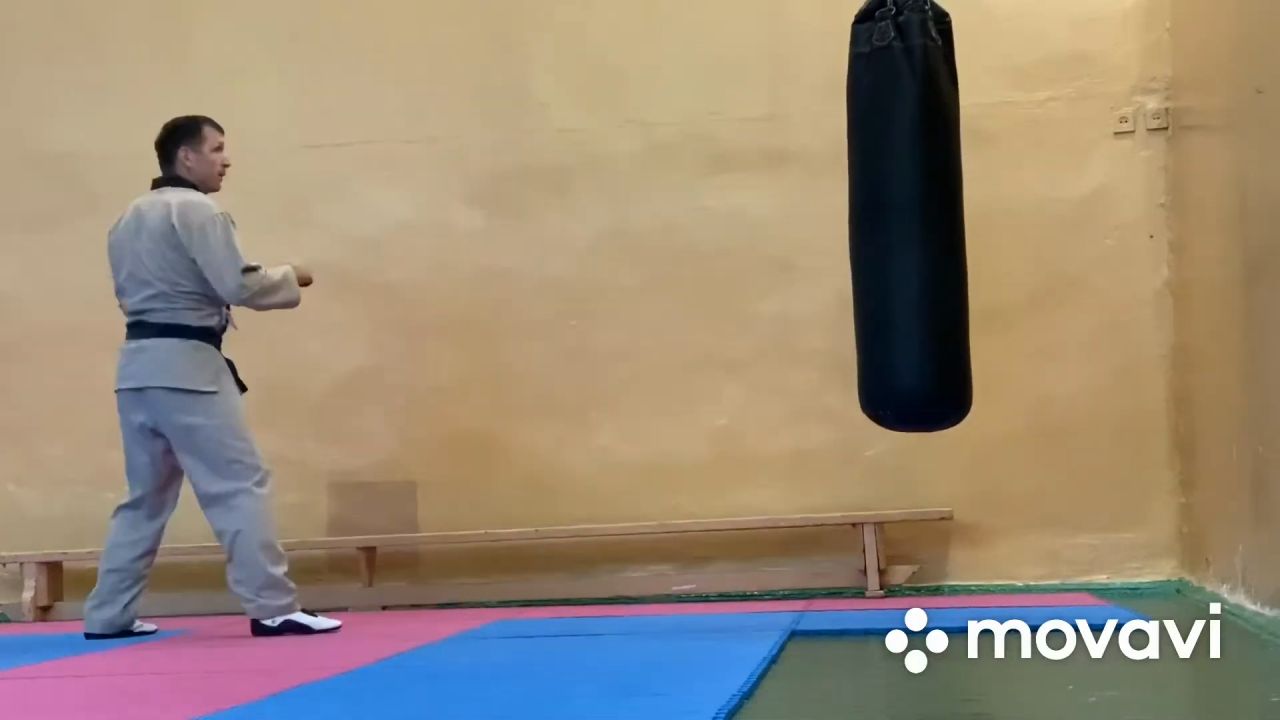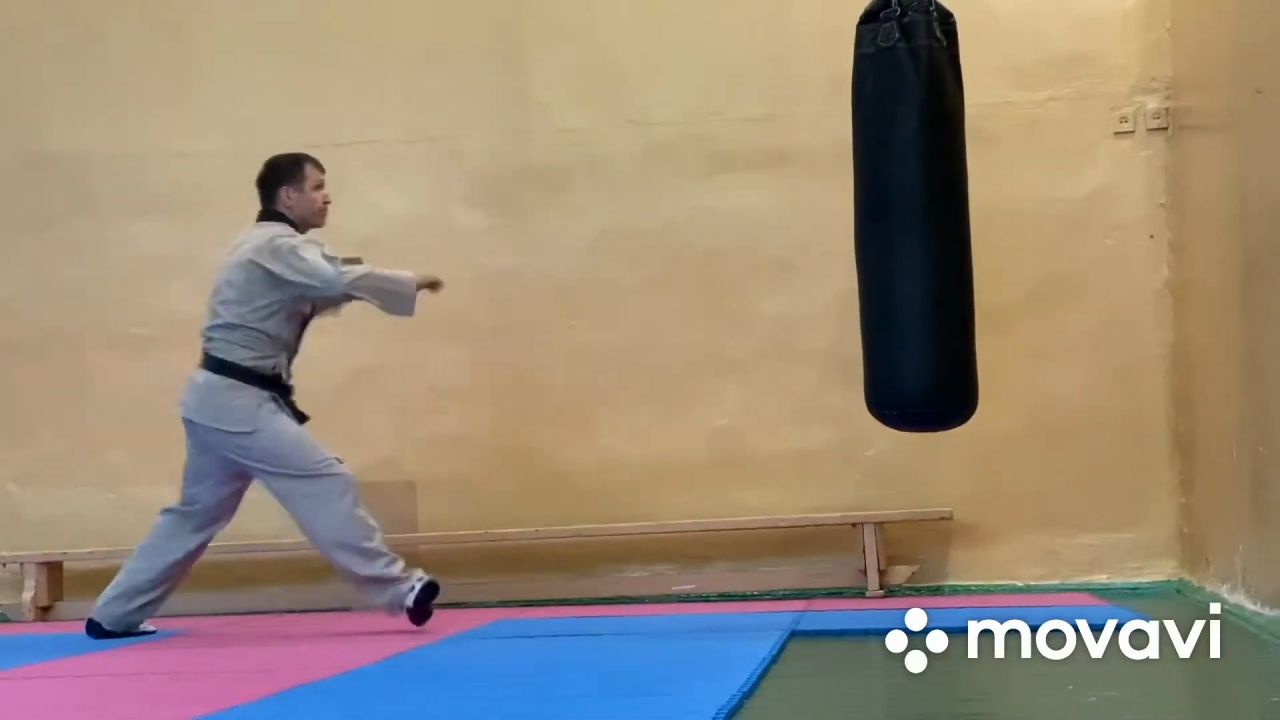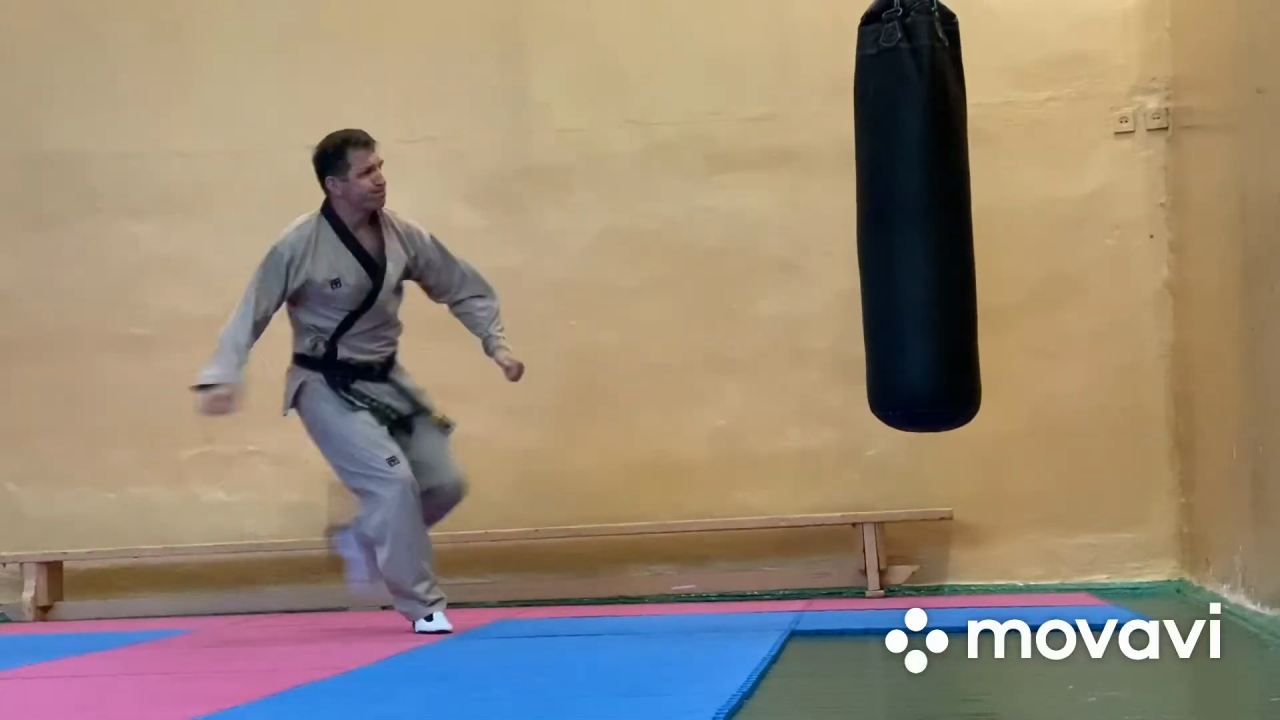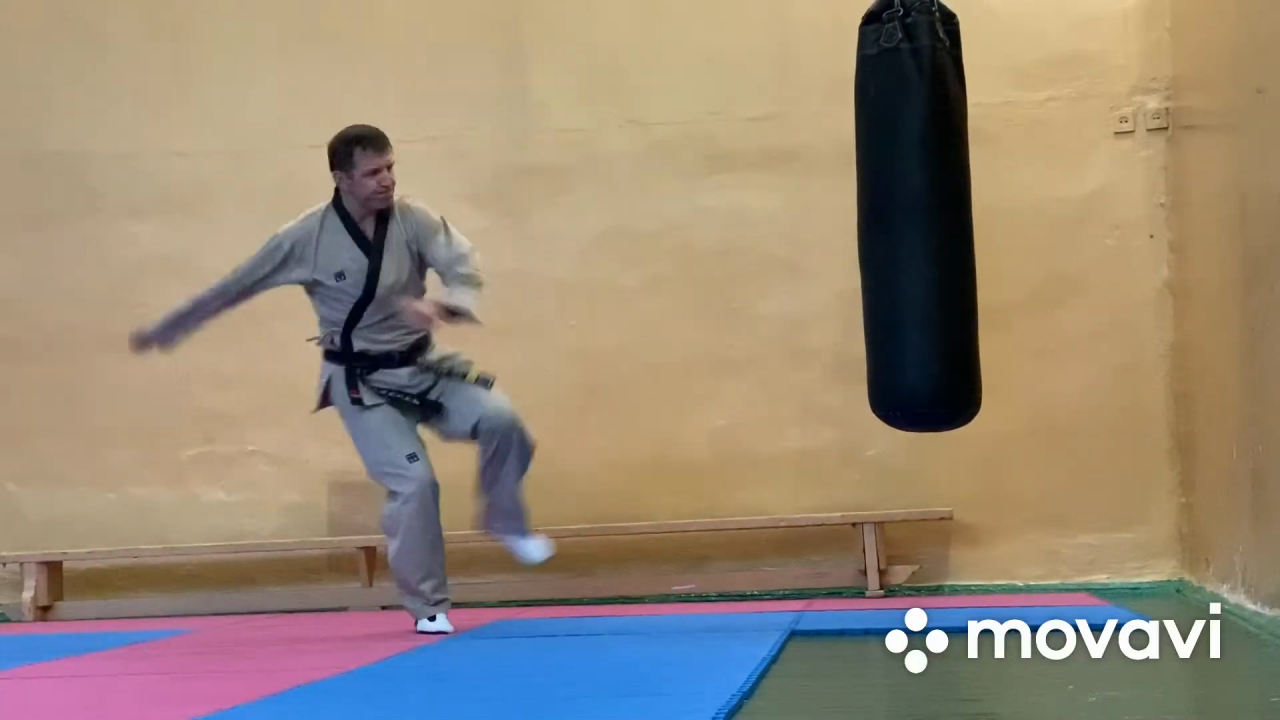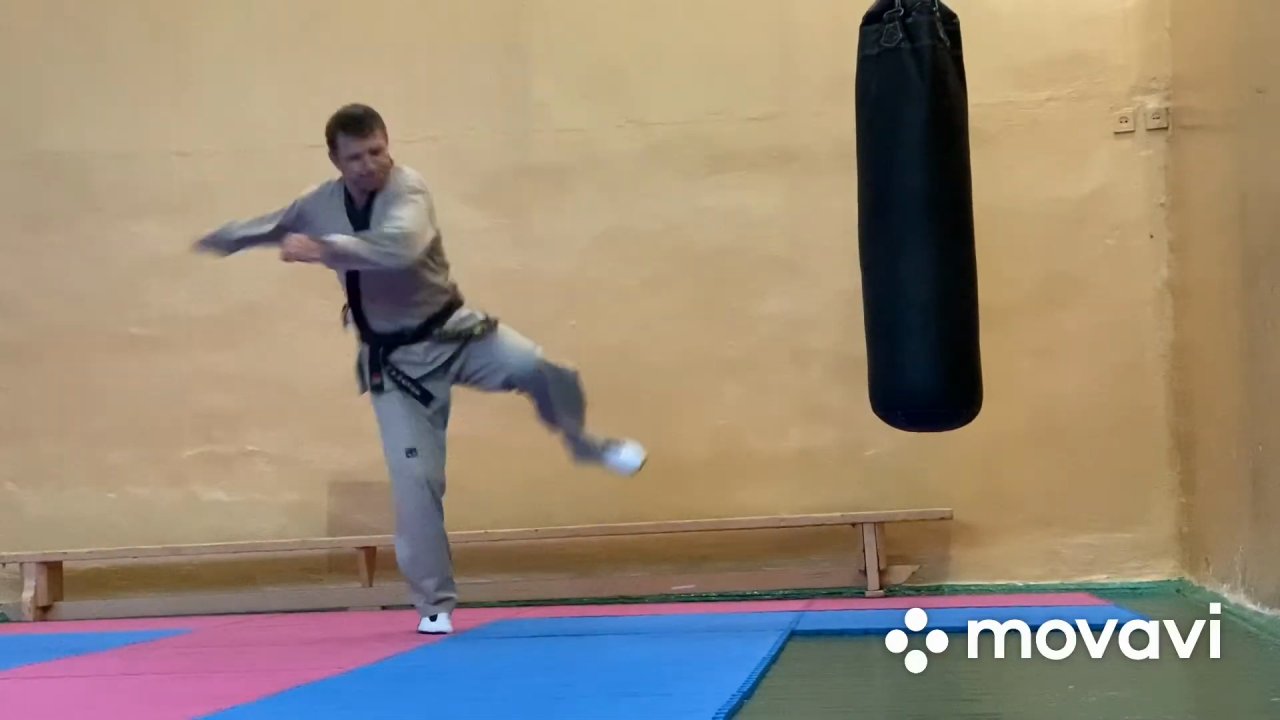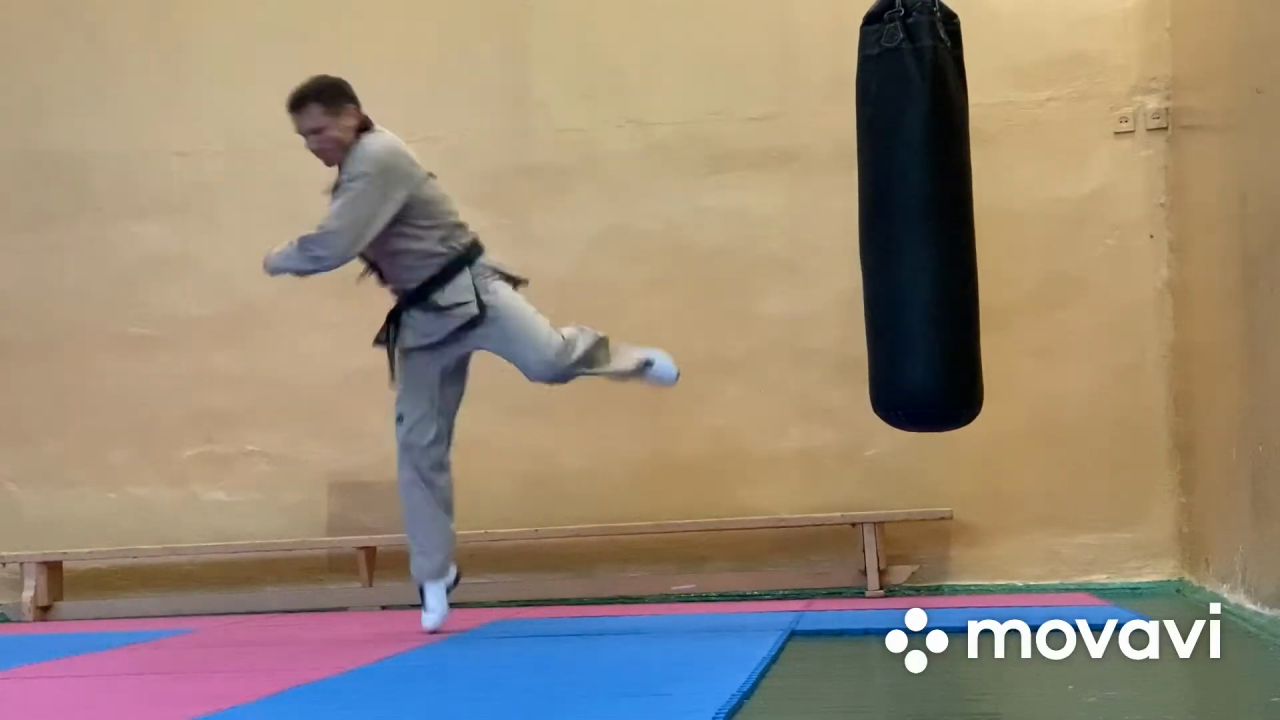
dt=0.5s
person 1, frame 1
left shoulder: (127, 219)
right shoulder: (195, 209)
right elbow: (238, 286)
right wrist: (291, 277)
left hip: (138, 363)
right hip: (185, 364)
left knee: (146, 495)
right knee: (241, 481)
left ankle: (108, 614)
right ankle: (274, 607)
person 1, frame 2
left shoulder: (261, 246)
right shoulder: (280, 244)
right elbow: (336, 281)
right wrist: (409, 283)
left hip: (215, 399)
right hip: (239, 403)
left knee: (197, 513)
right knee: (326, 485)
left ankle: (115, 614)
right ankle: (394, 586)
person 1, frame 3
left shoulder: (402, 233)
right shoulder: (298, 245)
left elbow: (464, 287)
right elbow: (249, 315)
left wrist: (498, 342)
right wrist: (221, 379)
left hip: (382, 381)
right hip: (328, 387)
left knee: (441, 485)
right knee: (393, 484)
left ankle: (362, 538)
right ankle: (422, 604)
person 1, frame 4
left shoulder: (413, 219)
right shoulder: (305, 237)
left elbow: (462, 266)
right elbow: (230, 288)
left wrist: (443, 305)
right wrist: (164, 331)
left hip: (420, 362)
right hip: (361, 381)
left knee: (501, 422)
right knee: (413, 483)
left ankle: (505, 523)
right ankle: (428, 605)
person 1, frame 5
left shoulder: (407, 187)
right shoulder: (319, 203)
left elbow: (399, 247)
right elbow: (272, 226)
left wrist: (323, 249)
right wrist: (218, 240)
left hip: (451, 331)
right hip: (394, 359)
left knee: (536, 369)
right knee: (416, 478)
left ankle: (584, 444)
right ankle: (435, 602)
person 1, frame 6
left shoulder: (381, 158)
right shoulder: (355, 164)
left elbow: (336, 246)
left wrist: (281, 259)
left hip: (467, 292)
right hip: (421, 313)
left knee: (548, 359)
right knee: (418, 443)
left ankle: (621, 357)
right ankle: (435, 577)
